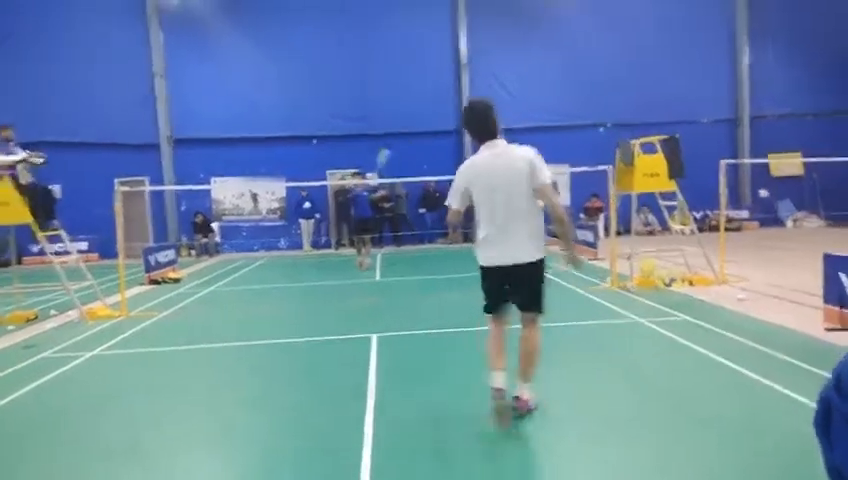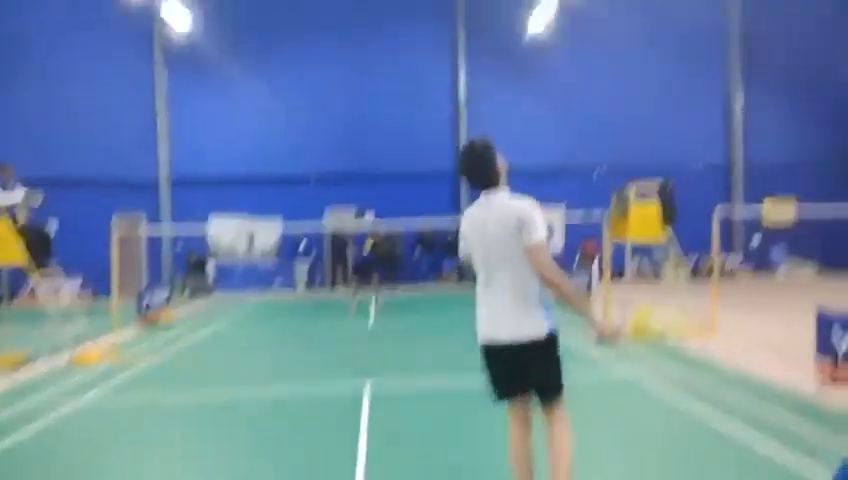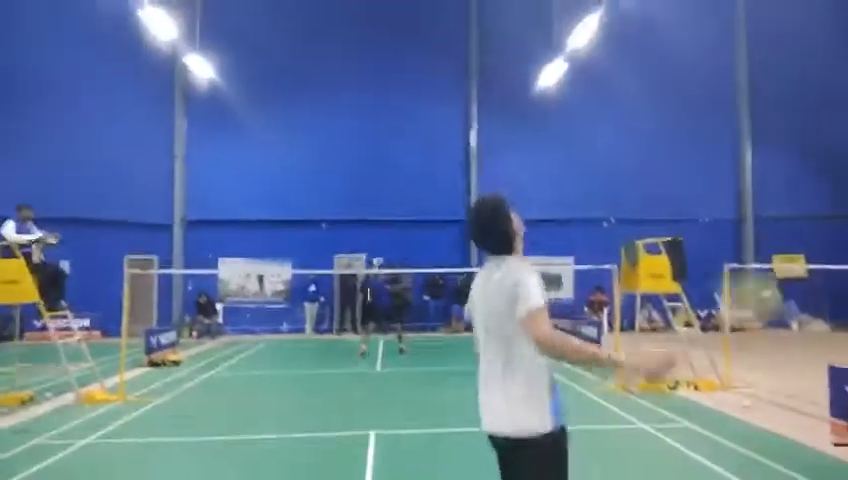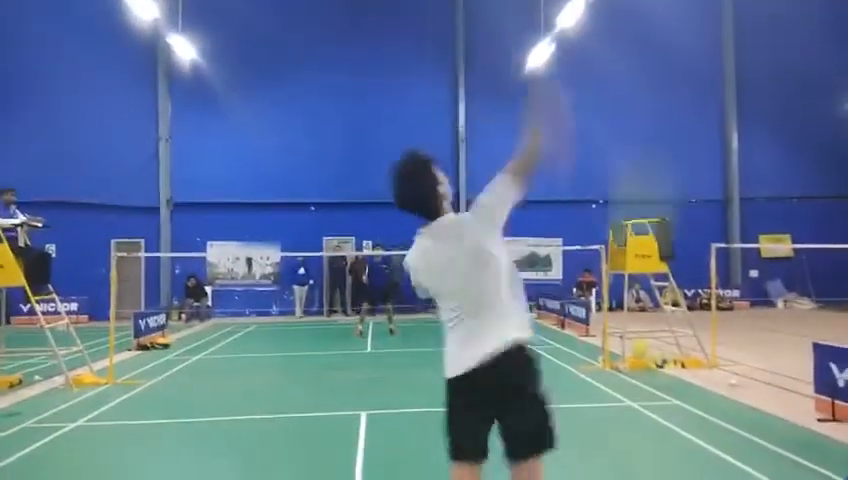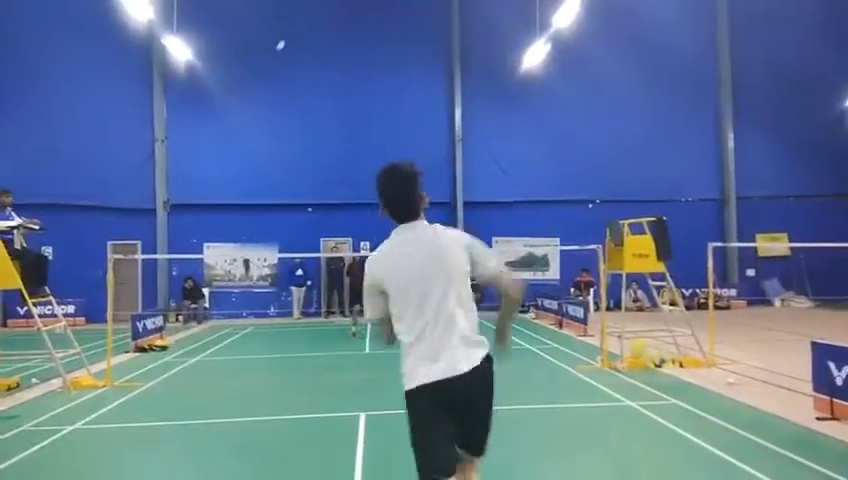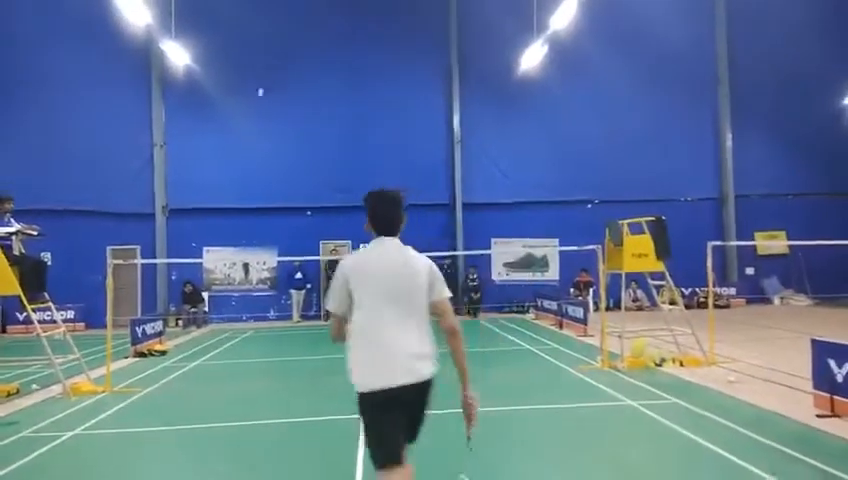
dt=0.3s
person 1, frame 1
left shoulder: (467, 169)
right shoulder: (525, 156)
left elbow: (452, 219)
right elbow: (553, 206)
right wrist: (570, 244)
left hip: (490, 258)
right hip: (528, 255)
left knee: (497, 322)
right knee: (530, 322)
left ankle: (498, 387)
right ankle: (523, 393)
person 1, frame 2
left shoulder: (470, 219)
right shoulder: (523, 209)
right elbow: (545, 271)
right wrist: (591, 316)
left hip: (492, 333)
right hip: (532, 328)
left knee: (518, 415)
right knee: (555, 411)
person 1, frame 3
left shoulder: (481, 283)
right shoulder: (522, 279)
right elbow: (545, 339)
right wrist: (625, 364)
left hip: (497, 419)
right hip: (532, 422)
person 1, frame 4
left shoulder: (415, 261)
right shoulder: (477, 225)
right elbow: (520, 170)
right wrist: (536, 123)
left hip: (461, 370)
right hip: (509, 356)
person 1, frame 5
left shoulder: (377, 263)
right shoulder: (457, 240)
right elbow: (512, 290)
right wrist: (503, 328)
left hip: (423, 381)
right hip: (473, 370)
person 1, frame 6
left shoulder: (350, 266)
right shoulder: (424, 264)
left elbow: (337, 332)
right elbow: (452, 328)
right wrist: (466, 388)
left hip: (374, 383)
right hip: (419, 377)
